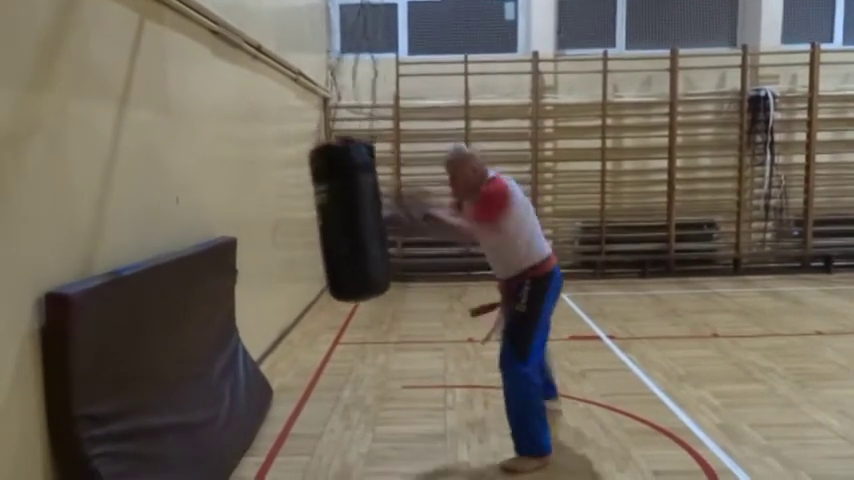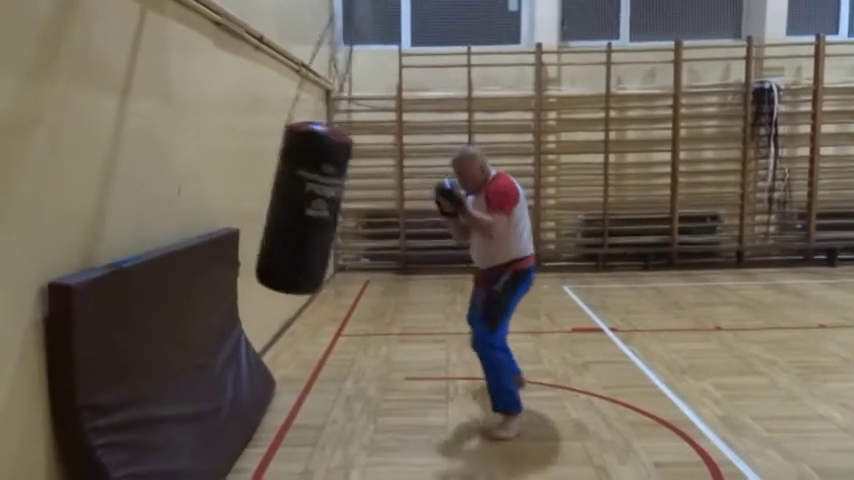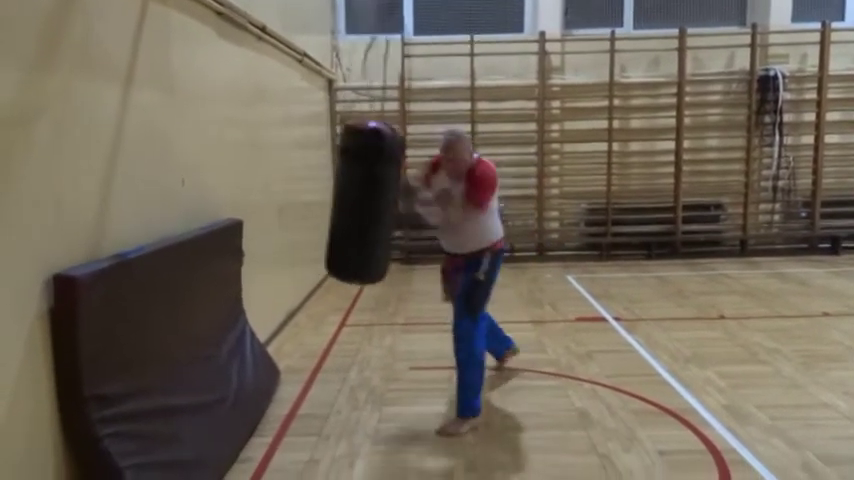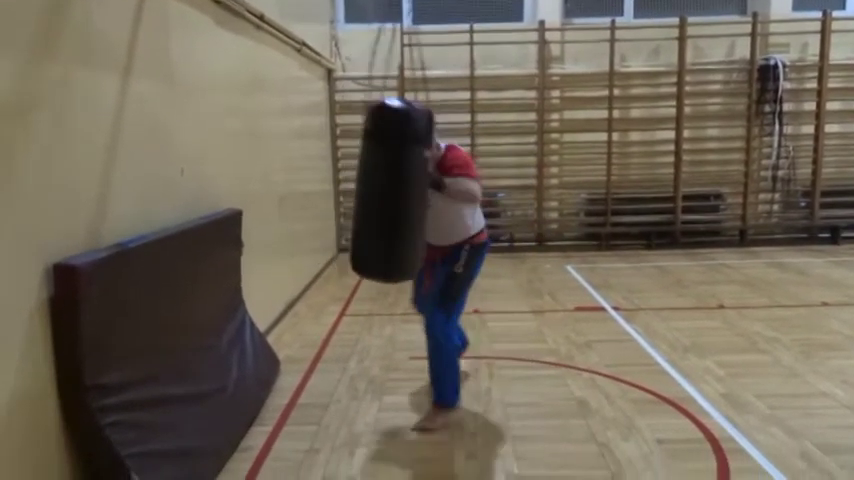
dt=0.5s
person 1, frame 1
left shoulder: (495, 191)
right shoulder: (476, 190)
left elbow: (471, 232)
right elbow: (455, 215)
left wrist: (434, 215)
left hip: (536, 279)
right hip: (521, 277)
left knee: (516, 362)
right knee: (529, 344)
left ankle: (535, 451)
right ankle: (546, 397)
person 1, frame 2
left shoulder: (502, 187)
right shoulder: (473, 194)
left elbow: (492, 230)
right elbow: (464, 236)
left wrist: (464, 212)
right wrist: (450, 212)
left hip: (513, 271)
right hip: (490, 271)
left knee: (484, 337)
right knee: (479, 322)
left ankle: (511, 413)
right ankle: (510, 374)
person 1, frame 3
left shoulder: (482, 174)
right shoulder: (438, 166)
left elbow: (456, 223)
left hip: (483, 256)
right hip: (456, 255)
left knee: (467, 327)
right knee: (469, 312)
left ankle: (468, 413)
right ankle: (504, 347)
person 1, frame 4
left shoulder: (453, 159)
left elbow: (472, 194)
left wrist: (437, 182)
left hip: (465, 247)
right hip: (436, 247)
left knee: (439, 319)
right knee: (426, 303)
left ankle: (445, 405)
right ankle: (456, 346)
